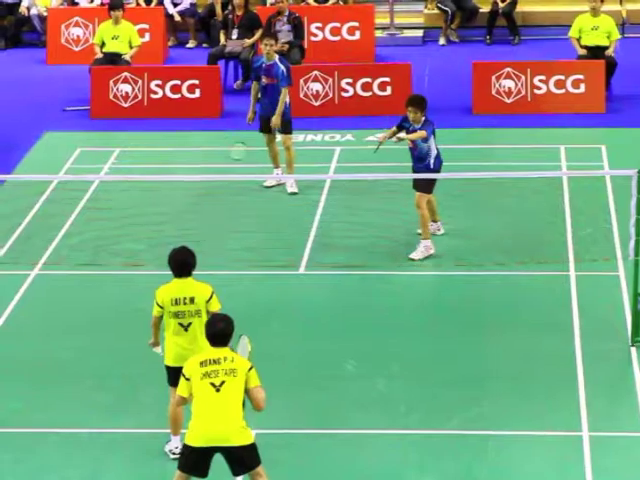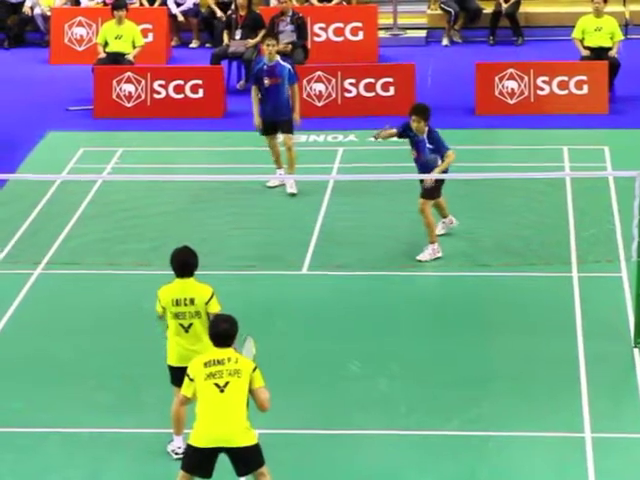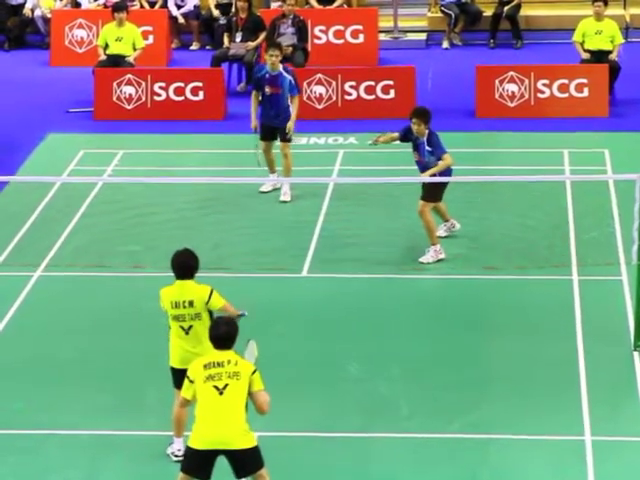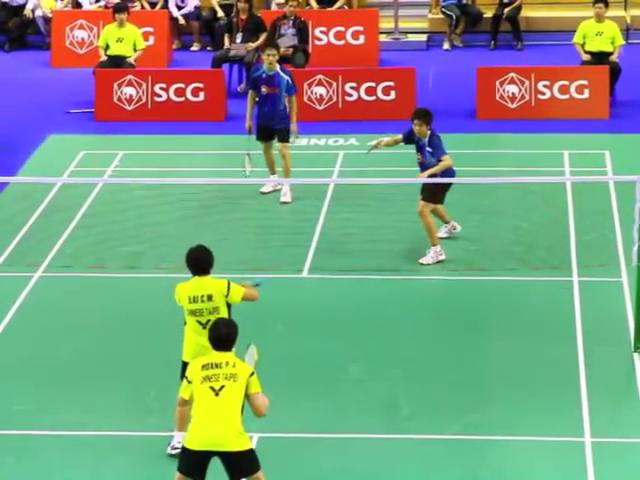
dt=0.7s
person 1, frame 1
left shoulder: (162, 292)
right shoulder: (205, 290)
left elbow: (155, 321)
left wrist: (155, 339)
left hip: (174, 355)
right hip: (202, 353)
left knee: (176, 398)
left ankle: (175, 443)
person 1, frame 2
left shoulder: (164, 292)
right shoulder: (205, 291)
left elbow: (160, 315)
left hip: (177, 355)
right hip: (204, 353)
left knee: (179, 398)
left ankle: (178, 443)
person 1, frame 3
left shoulder: (165, 294)
right shoulder: (204, 292)
right elbow: (231, 312)
right wrist: (237, 312)
left hip: (179, 357)
right hip: (206, 356)
left knee: (180, 400)
left ankle: (177, 446)
person 1, frame 4
left shoulder: (181, 289)
right shoulder: (222, 286)
right elbow: (253, 295)
right wrist: (249, 287)
left hip: (193, 353)
left ankle: (177, 440)
person 2, frame 1
left shoulder: (192, 364)
right shoulder: (243, 364)
left elbow: (179, 401)
right elbow: (259, 405)
right wrist: (260, 389)
left hip: (200, 435)
right hip: (235, 434)
person 2, frame 2
left shoulder: (196, 364)
right shoulder: (247, 365)
left elbow: (182, 402)
right elbow: (264, 405)
right wrist: (264, 391)
left hip: (204, 436)
right hip: (239, 435)
person 2, frame 3
left shoulder: (196, 366)
right shoulder: (247, 367)
left elbow: (182, 404)
right elbow: (263, 408)
right wrist: (265, 395)
left hip: (202, 438)
right hip: (238, 438)
person 2, frame 4
left shoulder: (195, 366)
right shoulder: (245, 369)
left elbow: (182, 403)
right elbow: (260, 411)
right wrist: (265, 400)
left hip: (198, 438)
right hip: (233, 440)
person 3, frame 1
left shoulder: (283, 65)
right shoulder: (258, 63)
left elbow: (285, 92)
right elbow: (256, 85)
left wrist: (278, 115)
right wrist: (252, 109)
left hip: (281, 111)
right hip: (265, 111)
left knee: (287, 143)
right knee: (270, 142)
left ankle: (290, 179)
right ankle: (278, 174)
person 3, frame 2
left shoulder: (286, 66)
right shoulder: (258, 66)
left elbow: (294, 88)
right elbow: (255, 91)
left wrist: (296, 111)
right wrist: (256, 115)
left hip: (285, 112)
right hip: (267, 113)
left knee: (288, 144)
right knee: (272, 143)
left ankle: (291, 179)
right ankle: (280, 174)
person 3, frame 3
left shoulder: (288, 75)
right shoulder: (260, 73)
left elbow: (294, 98)
right elbow: (255, 95)
left wrist: (292, 120)
right wrist: (254, 118)
left hip: (284, 119)
right hip: (266, 118)
left knee: (285, 150)
right knee: (266, 149)
left ankle: (286, 186)
right ankle: (274, 179)
person 3, frame 4
left shoulder: (285, 75)
right shoulder: (256, 72)
left elbow: (292, 98)
right elbow: (252, 95)
left wrist: (293, 121)
right wrist: (248, 118)
left hip: (282, 119)
right hip: (263, 119)
left knee: (283, 150)
right knee: (266, 148)
left ankle: (286, 186)
right ankle: (274, 180)
person 4, frame 1
left shoulder: (428, 125)
right shoulder: (407, 120)
left elbow: (421, 134)
right elbow: (395, 130)
left wrist: (405, 136)
right wrist: (386, 136)
left hip: (430, 167)
right hip: (418, 164)
left knee: (419, 201)
right knee: (426, 194)
left ankle: (426, 244)
right ankle: (436, 224)
person 4, frame 2
left shoulder: (433, 136)
right shoulder: (409, 127)
left elbow: (451, 157)
right elbow: (392, 132)
left wrist: (434, 173)
right wrist: (382, 135)
left hip: (435, 174)
right hip: (424, 172)
left knee: (423, 207)
right knee: (434, 198)
left ankle: (434, 248)
right ankle: (447, 220)
person 4, frame 3
left shoulder: (432, 139)
right shoulder: (411, 131)
left elbow: (448, 160)
right elbow: (394, 136)
left wrist: (428, 173)
right wrist: (382, 139)
left hip: (438, 176)
right hip: (429, 175)
left knee: (423, 209)
right knee: (433, 201)
left ankle: (436, 250)
right ankle: (450, 224)
person 4, frame 4
left shoulder: (434, 141)
right shoulder: (414, 133)
left elbow: (448, 162)
right elbow: (396, 140)
left wrist: (427, 172)
right wrist: (384, 142)
left hip: (442, 177)
right hip: (432, 176)
left knee: (423, 209)
right knee: (430, 203)
left ankle: (437, 251)
right ankle: (451, 225)
